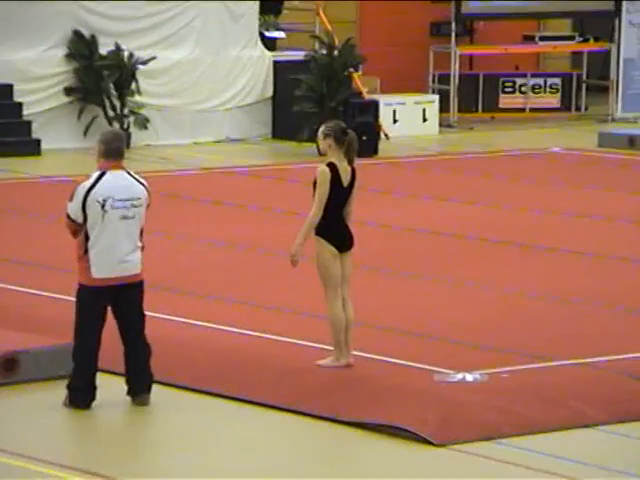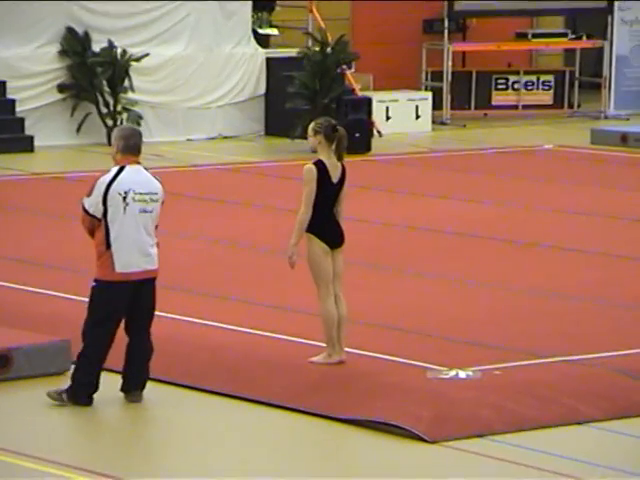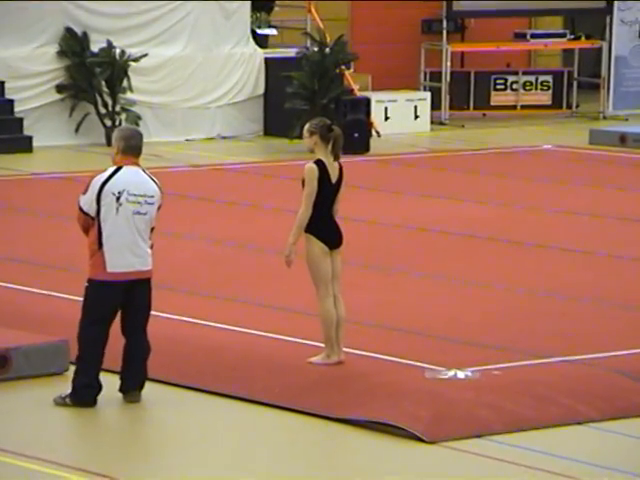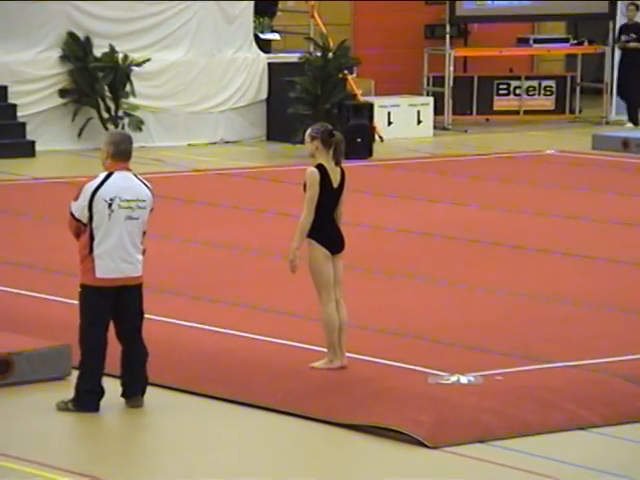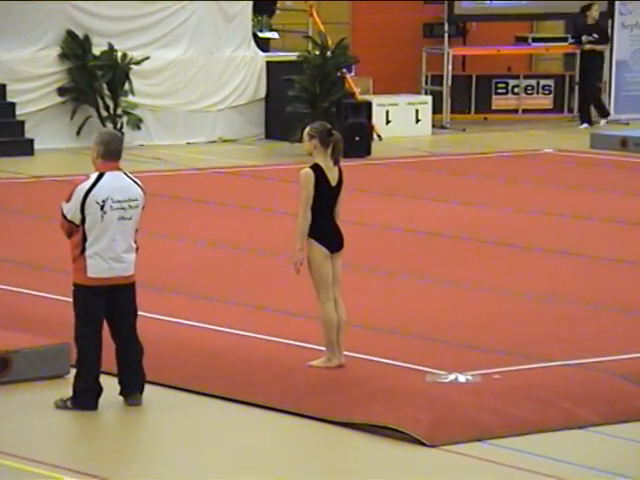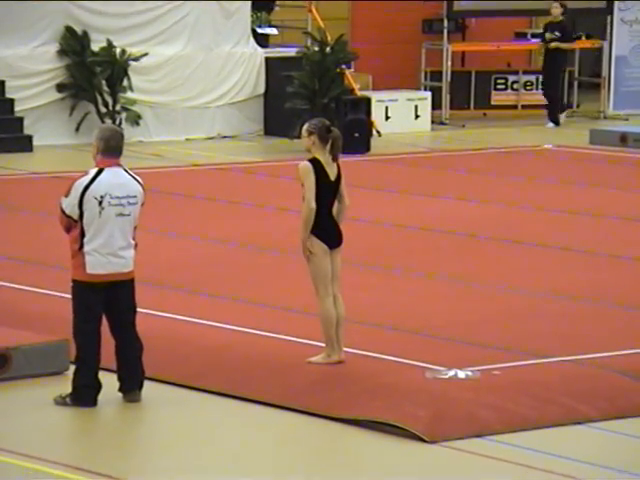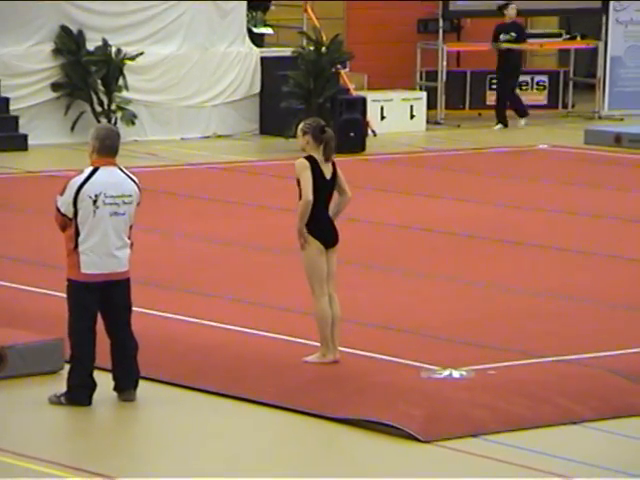
dt=0.5s
person 1, frame 1
left shoulder: (88, 188)
right shoulder: (141, 187)
left elbow: (73, 227)
left hip: (96, 274)
right hip: (131, 273)
left knee: (87, 337)
right knee: (134, 333)
left ankle: (80, 395)
right ankle: (140, 390)
person 1, frame 2
left shoulder: (108, 182)
right shoulder: (156, 185)
left elbow: (88, 222)
left hip: (114, 270)
right hip: (147, 268)
left knee: (98, 332)
right knee: (140, 332)
left ankle: (80, 391)
right ankle: (134, 387)
person 1, frame 3
left shoulder: (103, 182)
right shoulder: (153, 186)
left elbow: (84, 221)
left hip: (107, 270)
right hip: (141, 269)
left knee: (93, 333)
right knee: (136, 332)
left ankle: (84, 392)
right ankle: (133, 387)
person 1, frame 4
left shoulder: (95, 187)
right shoulder: (145, 190)
left elbow: (75, 226)
left hip: (99, 275)
right hip: (132, 273)
left knee: (93, 338)
right knee: (132, 335)
left ankle: (86, 398)
right ankle: (134, 392)
person 1, frame 5
left shoulder: (87, 189)
right shoulder: (136, 188)
left elbow: (67, 227)
left hip: (91, 274)
right hip: (124, 273)
left knee: (88, 337)
right knee: (126, 333)
left ankle: (85, 396)
right ankle: (133, 389)
person 1, frame 6
left shoulder: (85, 184)
right shoulder: (136, 184)
left elbow: (66, 222)
left hip: (90, 270)
right hip: (123, 269)
left knee: (87, 333)
right knee: (125, 329)
left ankle: (84, 393)
right ankle: (132, 386)
person 1, frame 7
left shoulder: (80, 183)
right shoulder: (132, 184)
left elbow: (61, 220)
left hip: (85, 270)
right hip: (119, 269)
left knee: (82, 333)
right knee: (121, 329)
left ankle: (79, 392)
right ankle: (127, 385)
person 2, frame 1
left shoulder: (325, 171)
right shoulder: (350, 170)
left elbow: (317, 212)
left wrist: (299, 242)
left hip: (328, 238)
right hip: (345, 235)
left knee: (333, 298)
right knee: (344, 296)
left ankle: (339, 355)
right ankle: (347, 352)
person 2, frame 2
left shoulder: (312, 169)
right shoulder: (340, 167)
left elbow: (306, 210)
left wrist: (293, 243)
left hip: (319, 235)
right hip: (336, 232)
left knee: (325, 294)
right knee: (337, 293)
left ankle: (332, 352)
right ankle: (339, 349)
person 2, frame 3
left shoulder: (312, 168)
right shoulder: (337, 166)
left elbow: (306, 209)
left wrist: (291, 242)
left hip: (317, 235)
right hip: (334, 232)
left knee: (324, 295)
right knee: (335, 293)
left ankle: (330, 352)
right ankle: (338, 349)
person 2, frame 4
left shoulder: (314, 173)
right shoulder: (339, 171)
left elbow: (308, 214)
left wrist: (295, 247)
left hip: (320, 240)
right hip: (336, 237)
left knee: (327, 300)
right knee: (337, 298)
left ankle: (333, 357)
right ankle: (340, 354)
person 2, frame 5
left shoulder: (309, 173)
right shoulder: (337, 170)
left elbow: (305, 214)
right elbow: (336, 210)
left wrist: (299, 248)
left hip: (319, 239)
right hip: (335, 235)
left knee: (325, 299)
right knee: (335, 296)
left ankle: (331, 355)
right ankle: (338, 353)
person 2, frame 6
left shoulder: (307, 166)
right shoulder: (335, 165)
left elbow: (310, 206)
right elbow: (343, 202)
left wrist: (304, 237)
right wrist: (334, 226)
left hip: (319, 234)
right hip: (334, 232)
left knee: (324, 295)
right knee: (334, 293)
left ankle: (331, 352)
right ankle: (338, 349)
person 2, frame 7
left shoulder: (304, 163)
right shoulder: (330, 163)
left elbow: (307, 199)
right elbow: (346, 195)
left wrist: (300, 226)
left hip: (314, 233)
right hip: (330, 231)
left knee: (319, 294)
right knee: (330, 292)
left ankle: (326, 351)
right ankle: (333, 348)
